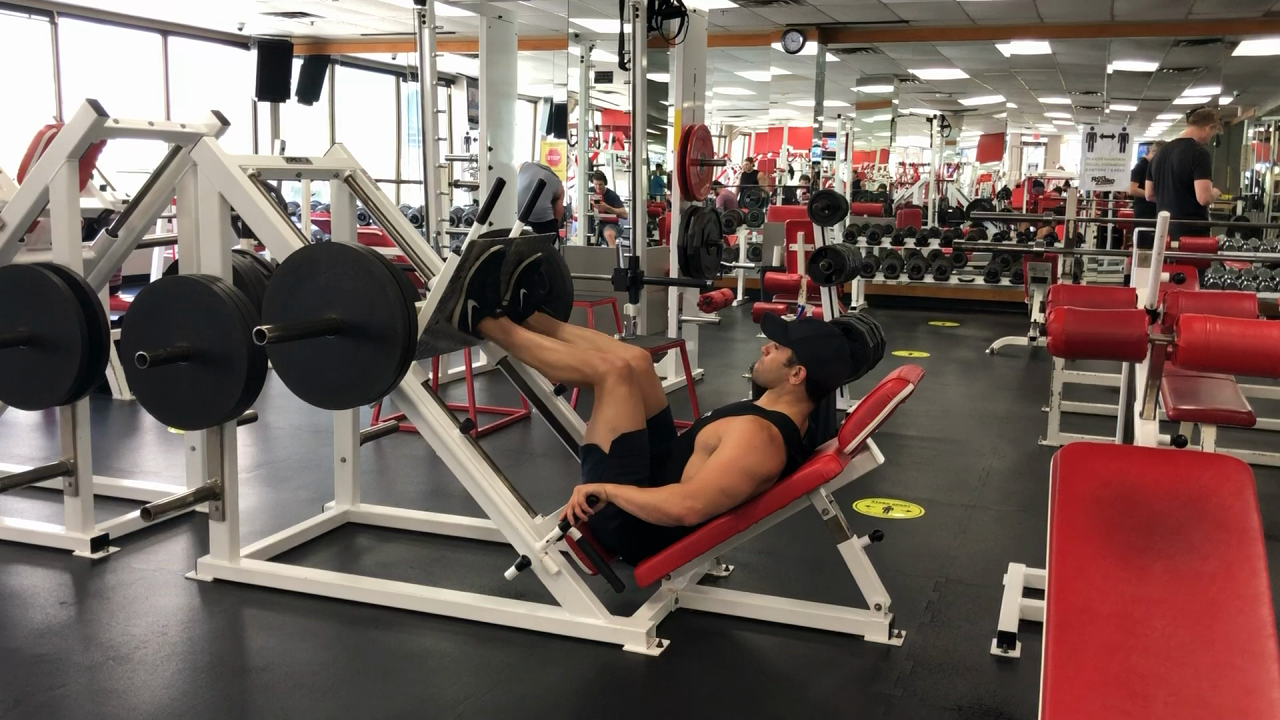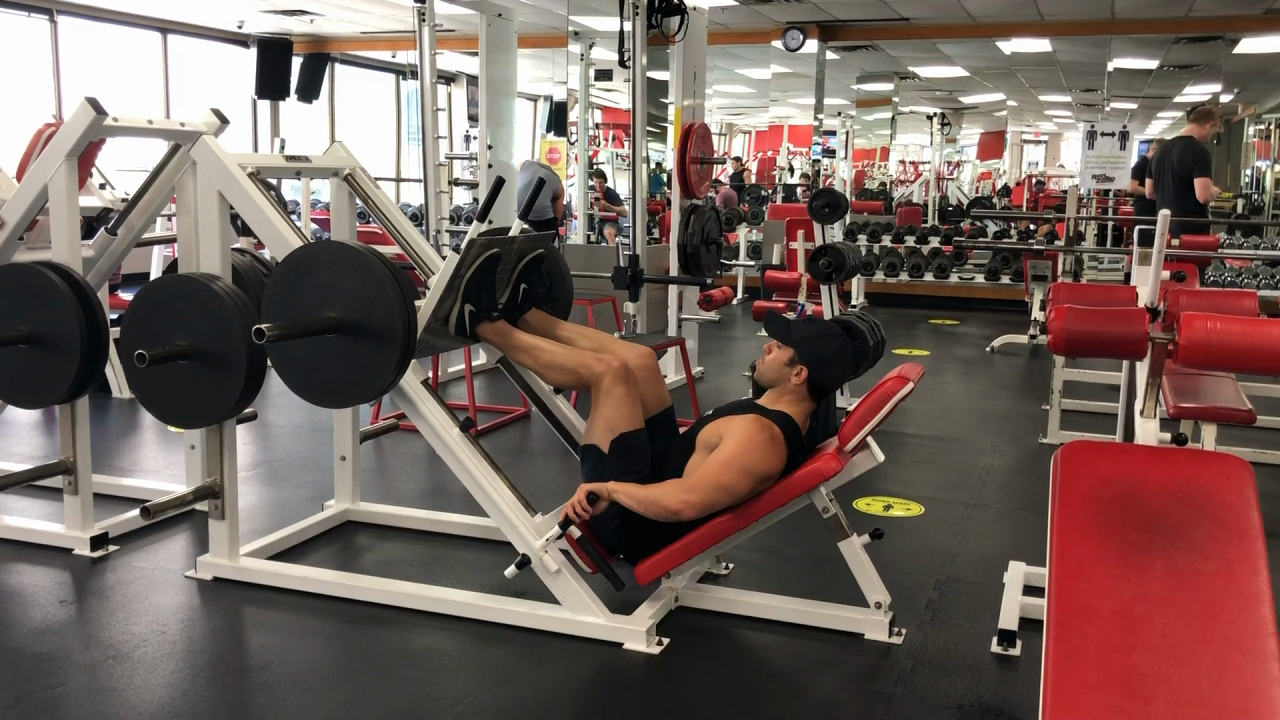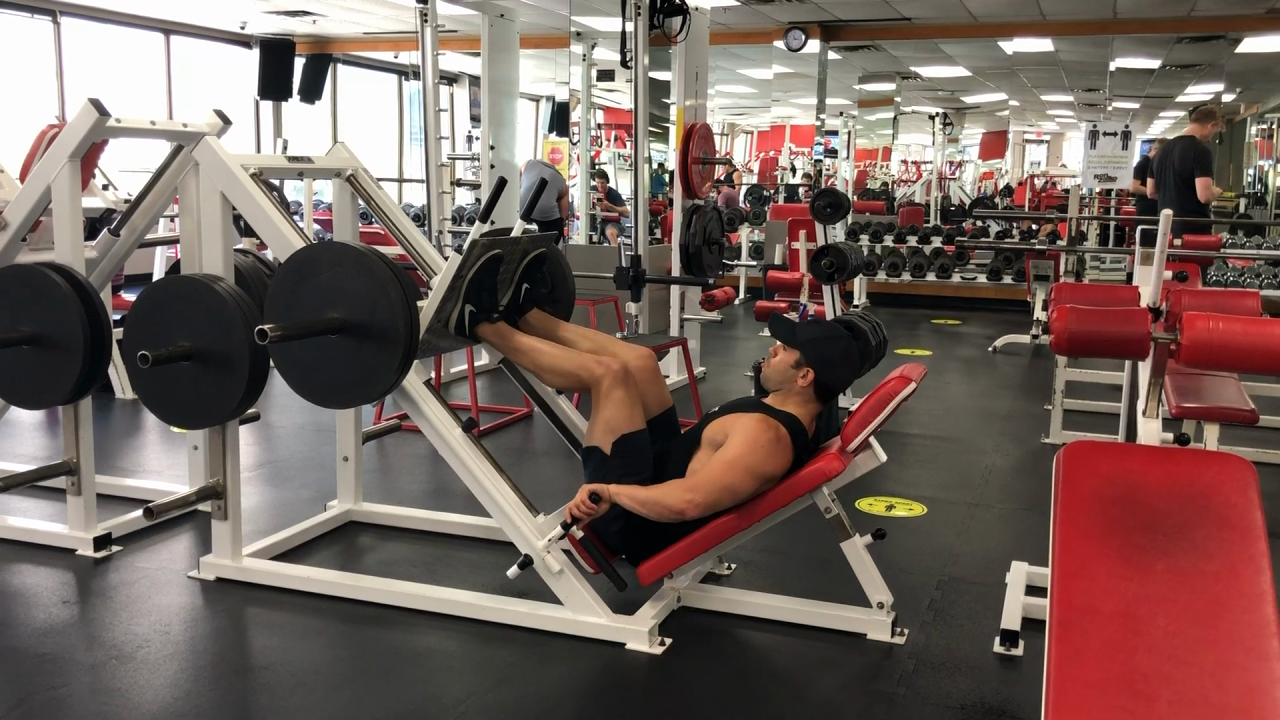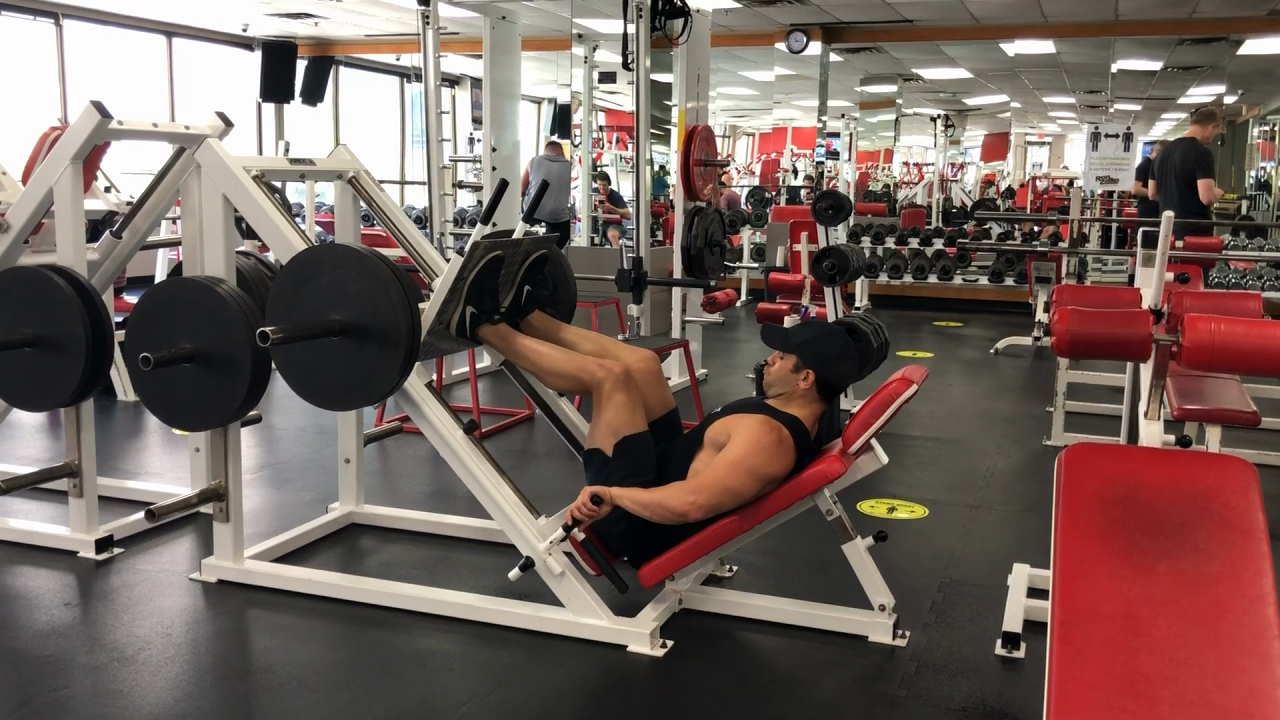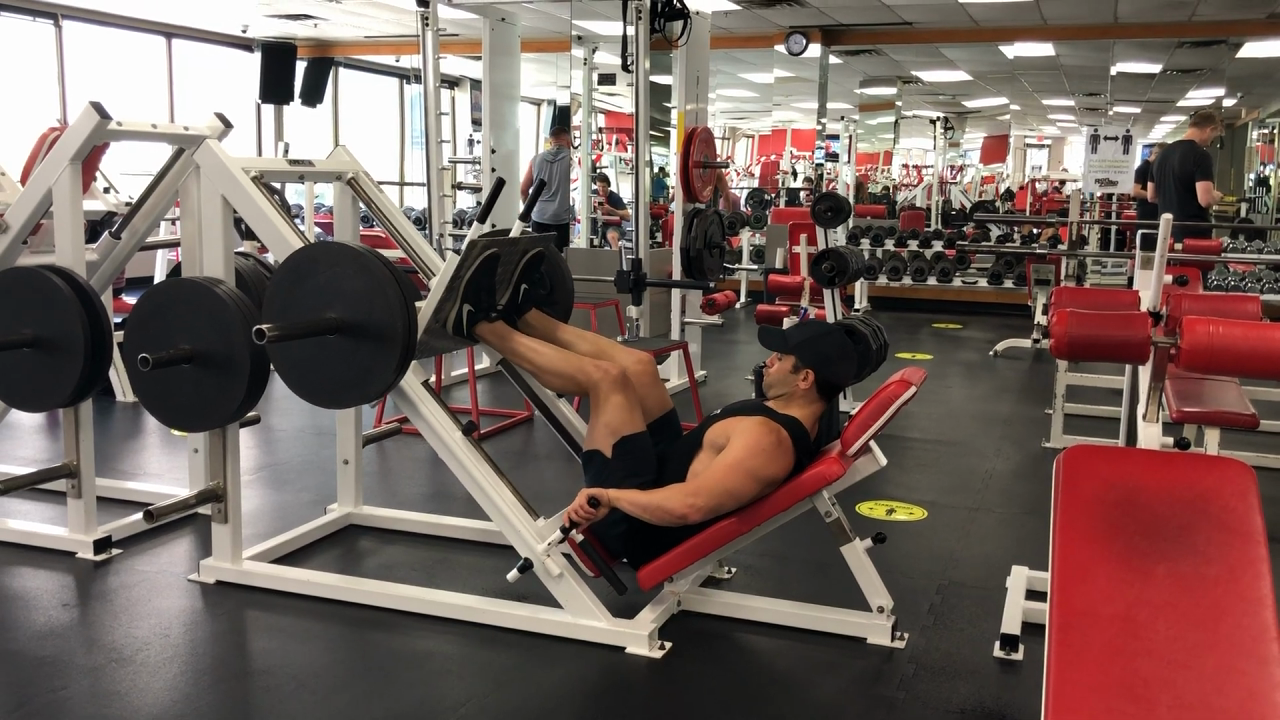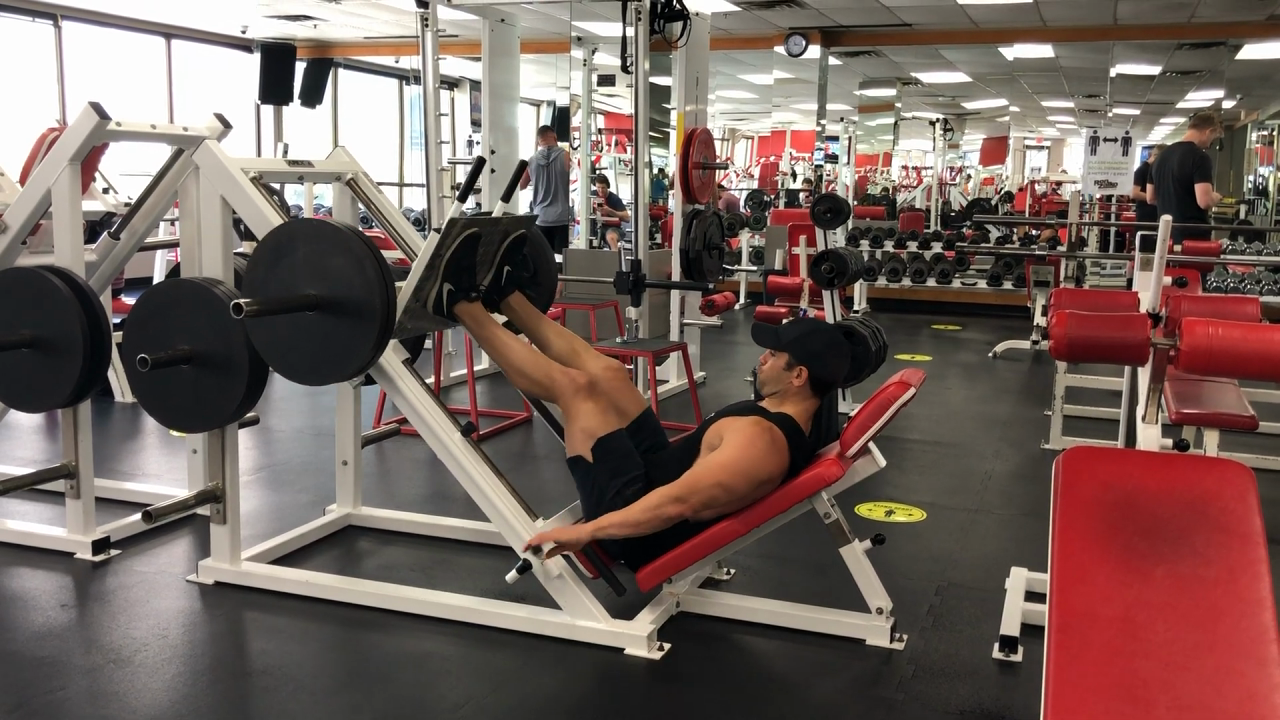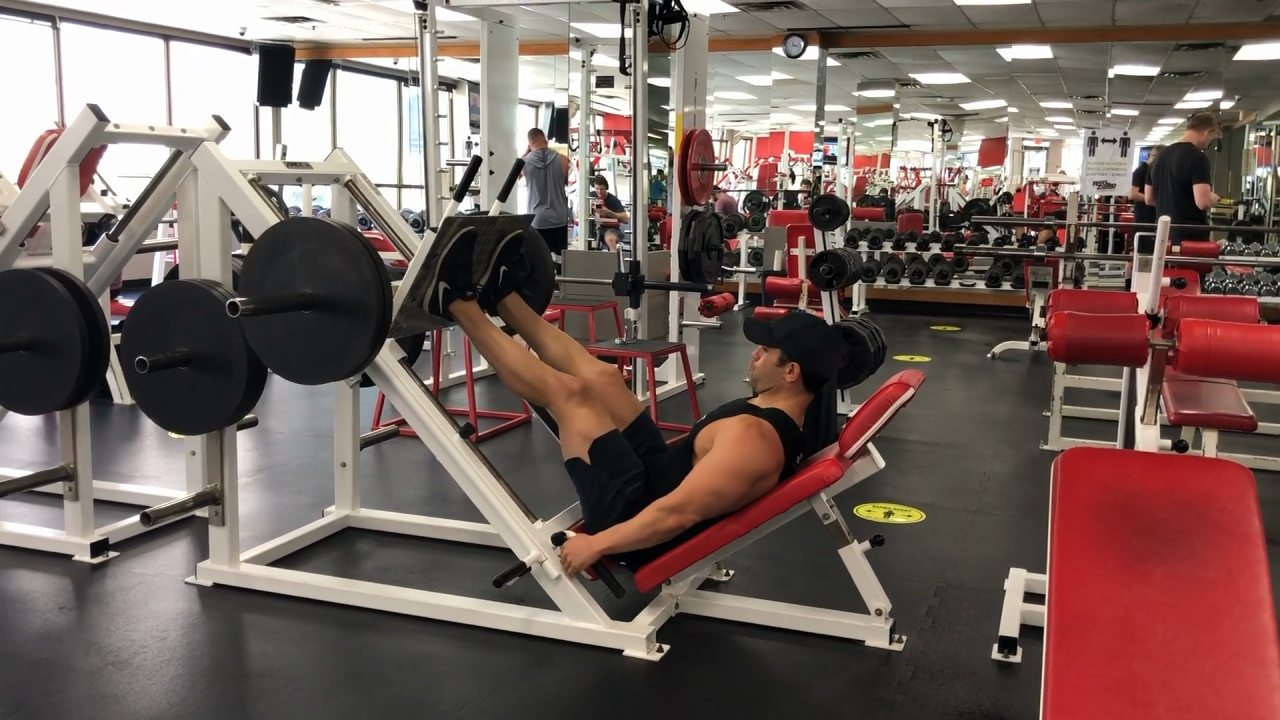
dt=0.4s
person 1, frame 1
left shoulder: (758, 437)
right shoulder: (785, 421)
left elbow: (687, 508)
left wrist: (603, 490)
left hip: (628, 521)
left knee: (613, 369)
right knee: (634, 361)
left ankle: (487, 323)
right ankle: (522, 314)
person 1, frame 2
left shoulder: (759, 436)
right shoulder: (787, 422)
left elbow: (685, 503)
left wrist: (606, 488)
left hip: (628, 522)
left knee: (610, 370)
right knee: (639, 360)
left ankle: (485, 324)
right ankle: (521, 312)
person 1, frame 3
left shoulder: (766, 436)
right shoulder: (792, 421)
left elbow: (687, 502)
left wrist: (608, 491)
left hip: (633, 522)
left knee: (609, 372)
right knee: (638, 361)
left ankle: (485, 324)
right ankle: (523, 314)
person 1, frame 4
left shoulder: (767, 437)
right shoulder: (794, 422)
left elbow: (690, 504)
left wrist: (611, 493)
left hip: (635, 523)
left knee: (610, 374)
right knee: (641, 364)
left ankle: (484, 325)
right ankle: (525, 315)
person 1, frame 5
left shoulder: (768, 438)
right shoulder: (795, 424)
left elbow: (689, 506)
left wrist: (606, 496)
left hip: (636, 526)
left knee: (608, 375)
right knee: (636, 366)
left ankle: (481, 323)
right ankle: (520, 313)
person 1, frame 6
left shoulder: (762, 439)
right shoulder: (790, 423)
left elbow: (681, 503)
left wrist: (586, 530)
left hip: (641, 532)
left knee: (575, 385)
right knee: (607, 373)
left ankle: (462, 303)
right ankle: (503, 295)
person 1, frame 7
left shoulder: (753, 436)
right shoulder: (785, 419)
left elbow: (679, 514)
left wrist: (595, 546)
left hip: (632, 510)
left knee: (569, 391)
right knee: (599, 377)
left ankle: (458, 303)
right ankle: (500, 295)
